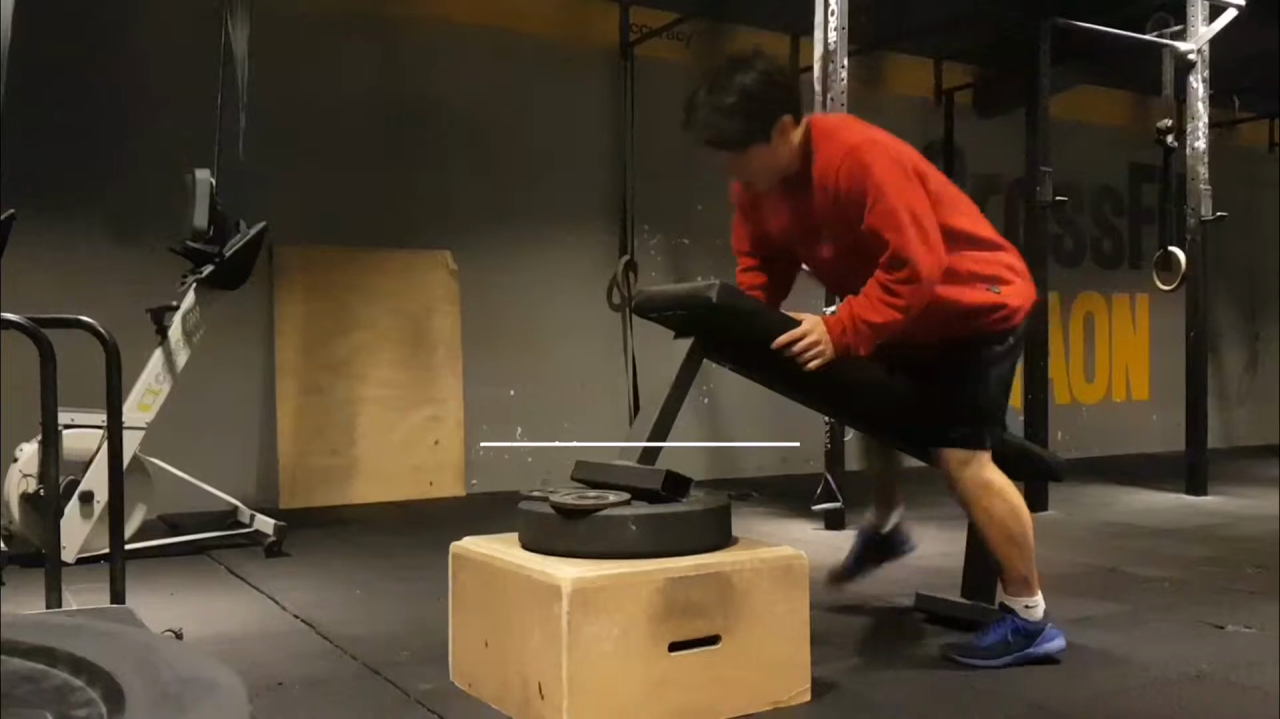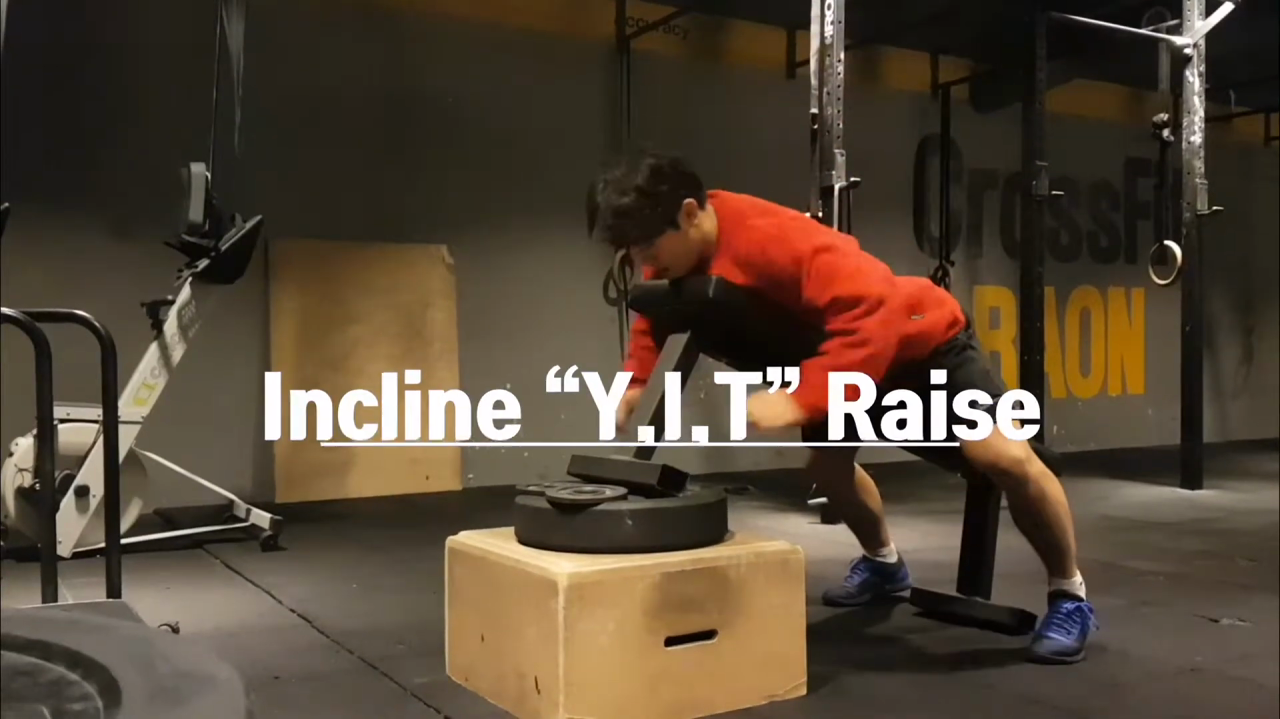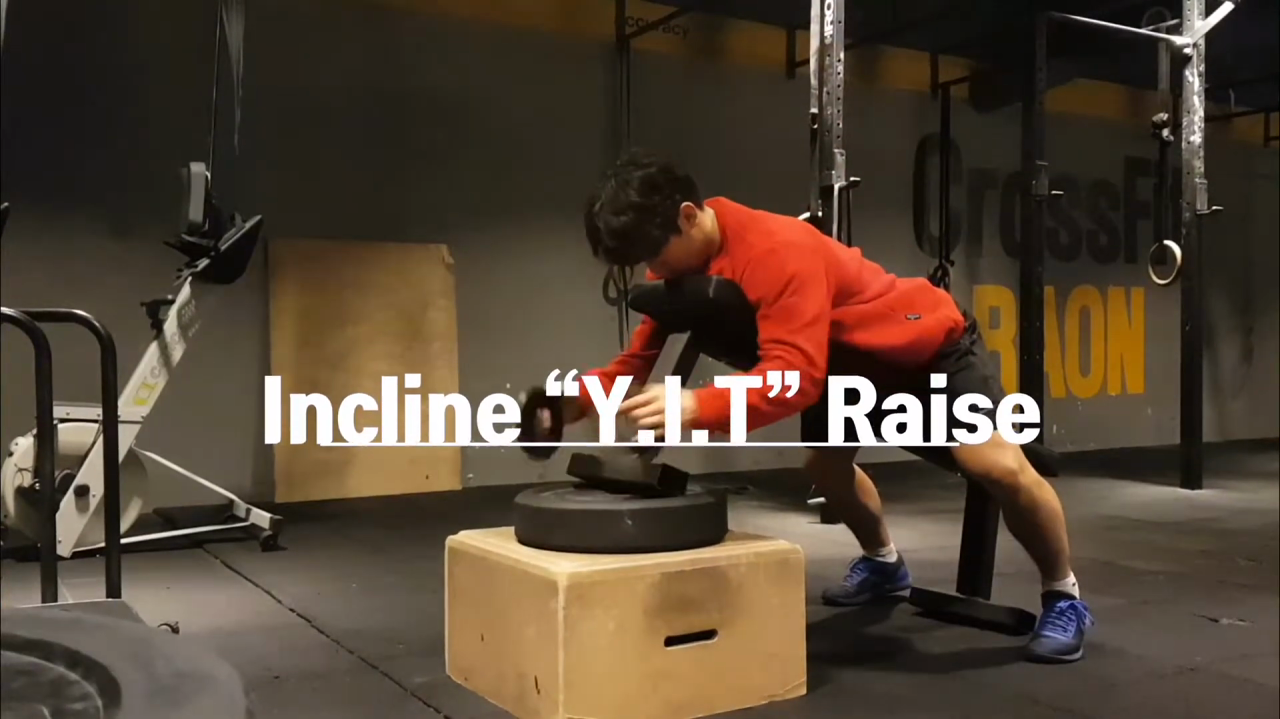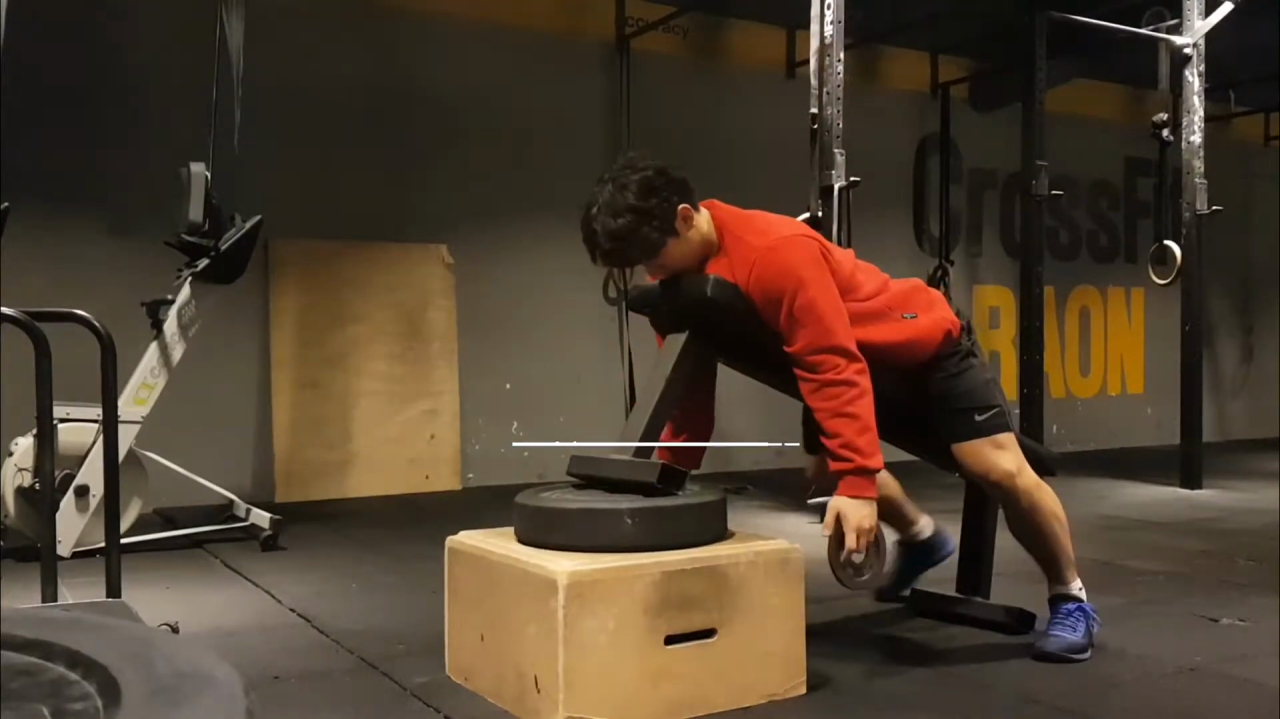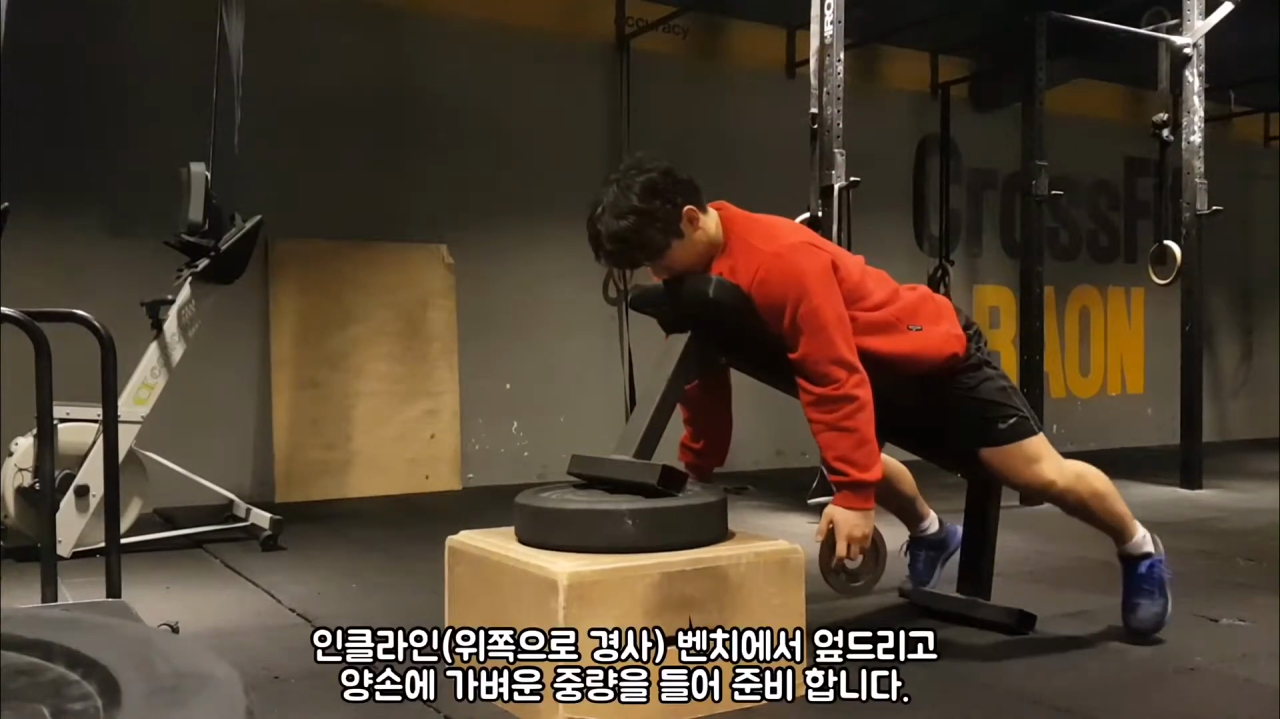
dt=1s
person 1, frame 1
left shoulder: (859, 156)
right shoulder: (752, 189)
left elbow: (915, 268)
right elbow: (759, 274)
left wrist: (842, 333)
left hip: (979, 307)
right hip: (903, 322)
left knee: (961, 458)
left ankle: (1027, 619)
right ankle: (884, 527)
person 1, frame 2
left shoulder: (773, 237)
right shoulder: (676, 259)
left elbow: (873, 314)
right elbow: (652, 326)
left wrist: (801, 399)
right wrist: (635, 384)
left hip: (924, 342)
right hip: (850, 358)
left knee: (1006, 459)
right knee: (825, 462)
left ankle: (1070, 596)
right ankle: (883, 562)
person 1, frame 3
left shoulder: (776, 252)
right shoulder: (683, 262)
left elbow: (795, 371)
right elbow: (649, 354)
left wrist: (700, 409)
right wrist: (586, 394)
left hip: (929, 343)
right hip: (854, 358)
left knee: (998, 466)
right knee: (824, 461)
left ankle: (1063, 598)
right ankle: (883, 563)
person 1, frame 4
left shoulder: (777, 253)
right shoulder: (681, 271)
left elbow: (834, 368)
right elbow: (691, 381)
left wrist: (856, 482)
left hip: (924, 343)
right hip: (864, 358)
left knee: (998, 469)
right knee: (827, 467)
left ankle: (1071, 600)
right ankle: (920, 538)
person 1, frame 5
left shoulder: (782, 259)
right shoulder: (694, 271)
left elbow: (834, 378)
right elbow: (704, 378)
left wrist: (854, 494)
right wrist: (695, 474)
left hip: (937, 353)
right hip: (878, 371)
left knee: (1041, 474)
right knee: (851, 452)
left ankle: (1139, 552)
right ankle: (931, 534)
